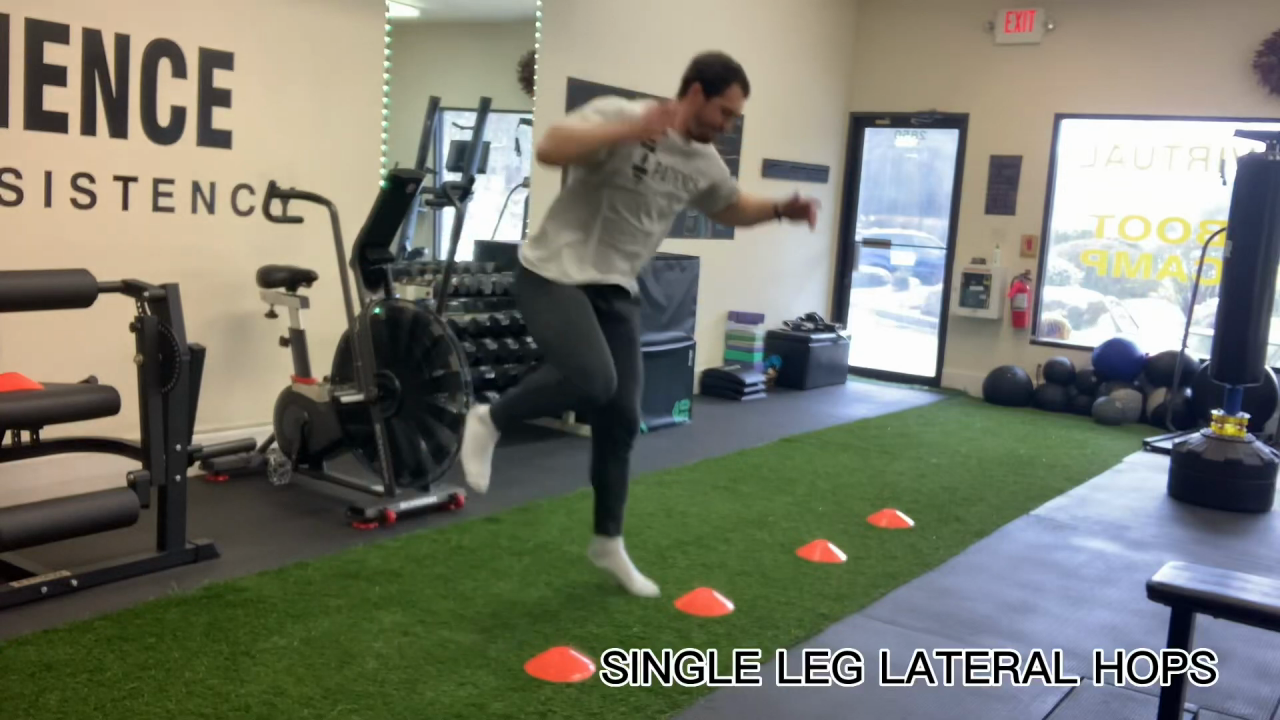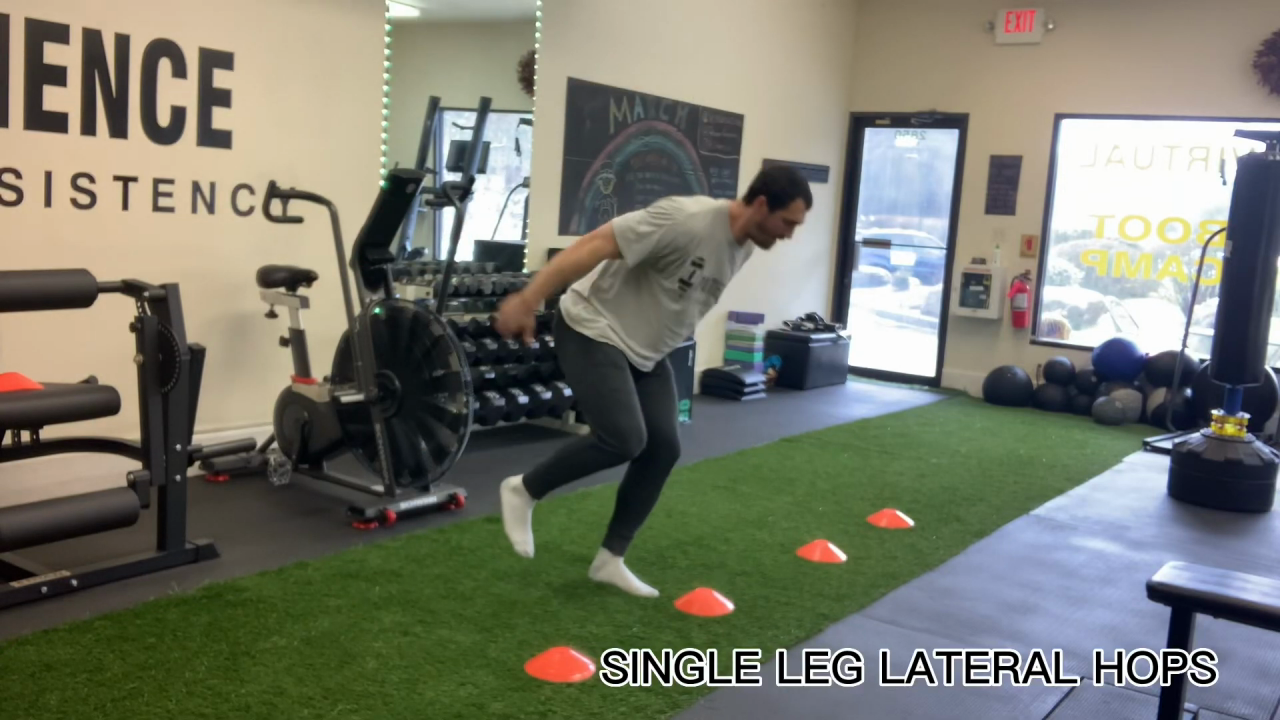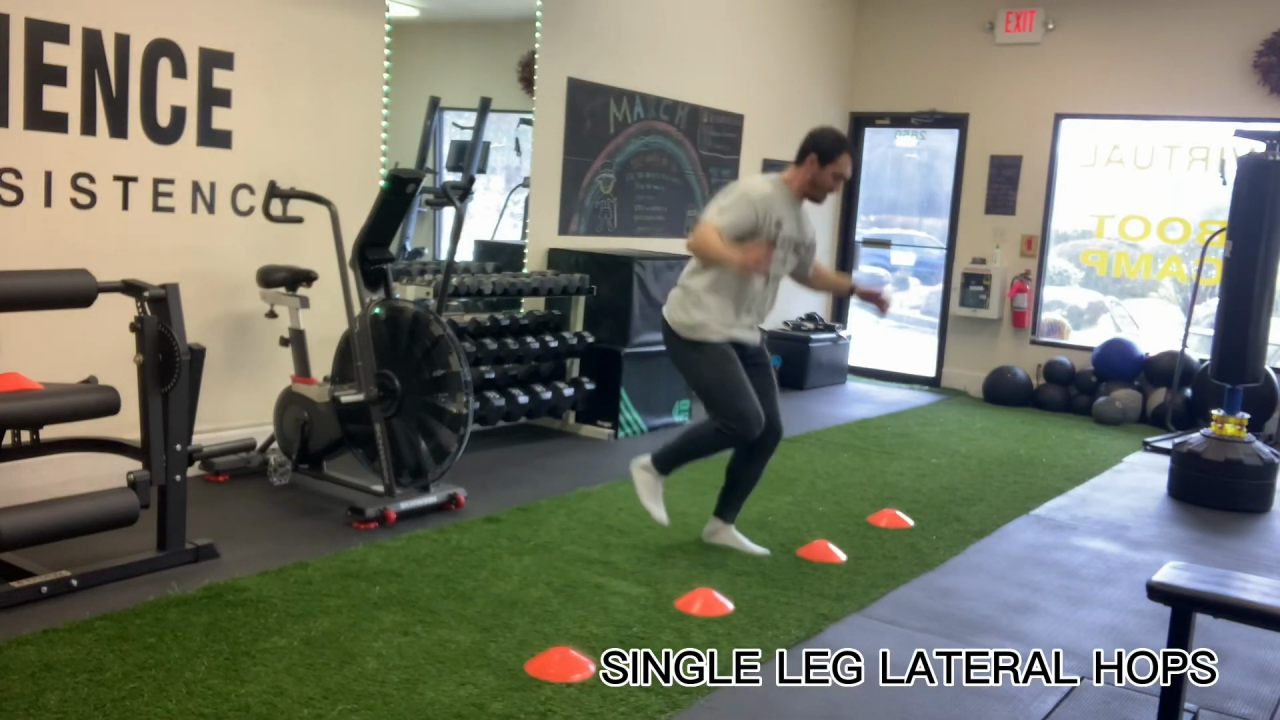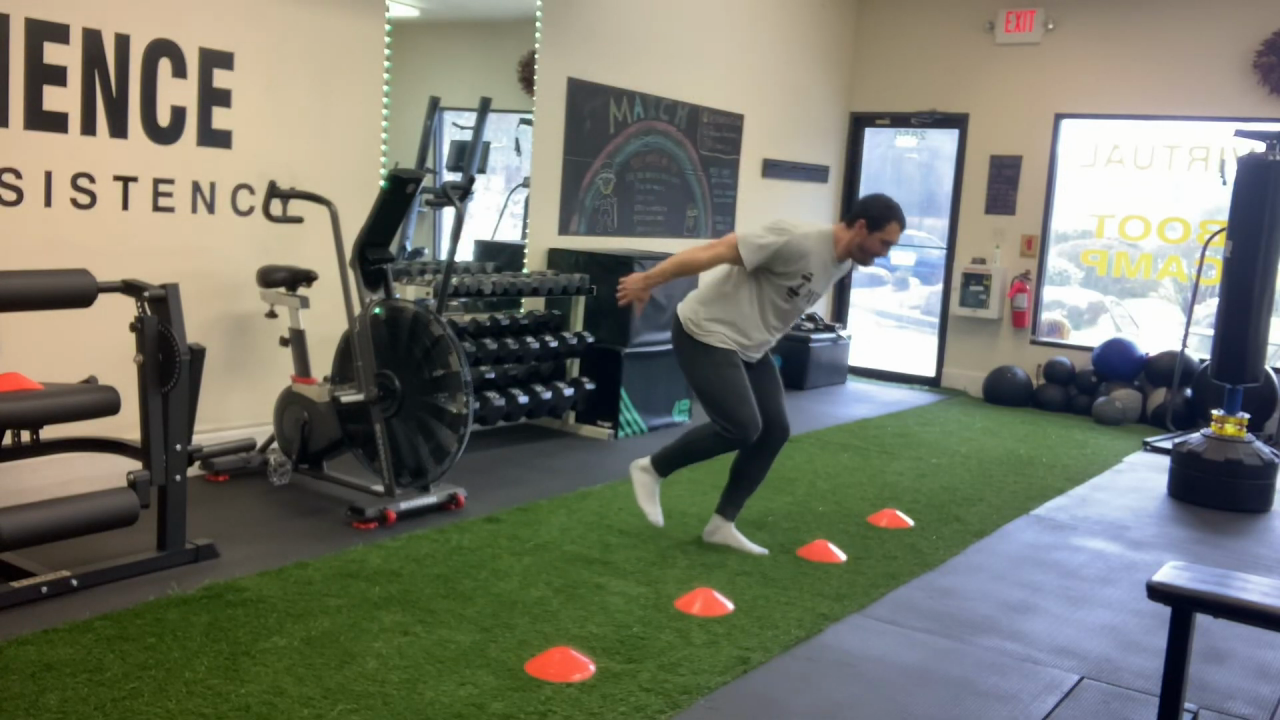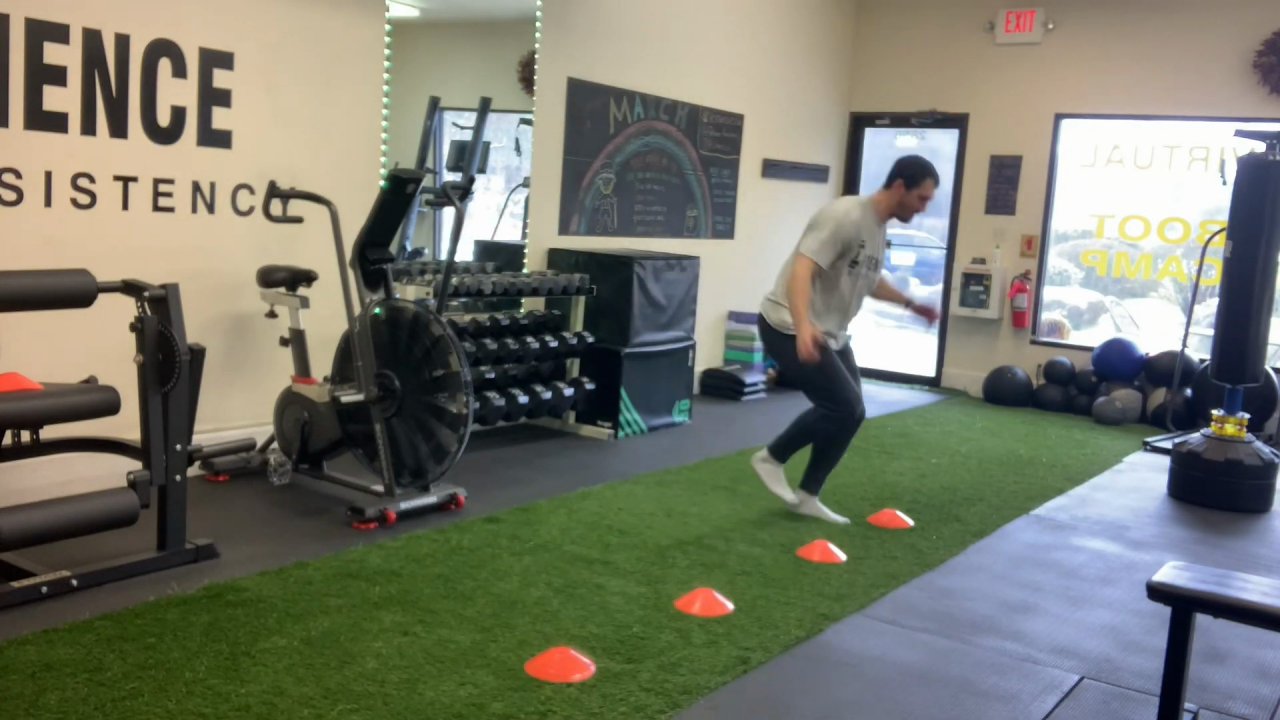
dt=1s
person 1, frame 1
left shoulder: (702, 160)
right shoulder: (621, 116)
left elbow: (732, 208)
right elbow: (550, 148)
left wrist: (781, 209)
right wrist: (632, 129)
left hip: (613, 289)
right hip: (554, 275)
left knee: (620, 423)
right knee: (592, 381)
left ankle: (608, 544)
right ankle: (490, 420)
person 1, frame 2
left shoulder: (741, 249)
right shoulder: (688, 219)
right elbow: (599, 244)
right wrist: (529, 297)
left hip: (646, 347)
right hip: (594, 330)
left knee: (662, 449)
right knee: (624, 440)
left ankle: (610, 559)
right ankle: (523, 490)
person 1, frame 3
left shoulder: (799, 217)
right shoulder: (754, 196)
left elbow: (807, 271)
right elbow: (701, 239)
left wrist: (855, 289)
right wrist: (735, 258)
left hip: (741, 333)
right hip: (699, 330)
left knee: (766, 431)
right knee: (745, 425)
left ankle: (722, 526)
right ankle: (654, 468)
person 1, frame 4
left shoulder: (840, 263)
right shoulder: (797, 240)
right elbow: (721, 250)
right wrist: (647, 280)
left hip: (749, 344)
right hip: (707, 335)
left knee: (774, 431)
right knee: (742, 428)
left ankle: (722, 524)
right ankle: (651, 469)
person 1, frame 5
left shoulder: (877, 228)
right shoulder: (844, 218)
right elbow: (801, 270)
left wrist: (910, 304)
right wrist: (803, 328)
left hip: (828, 330)
right hip: (790, 326)
left knee: (849, 412)
right knee: (845, 407)
left ankle: (807, 497)
right ankle: (771, 457)
